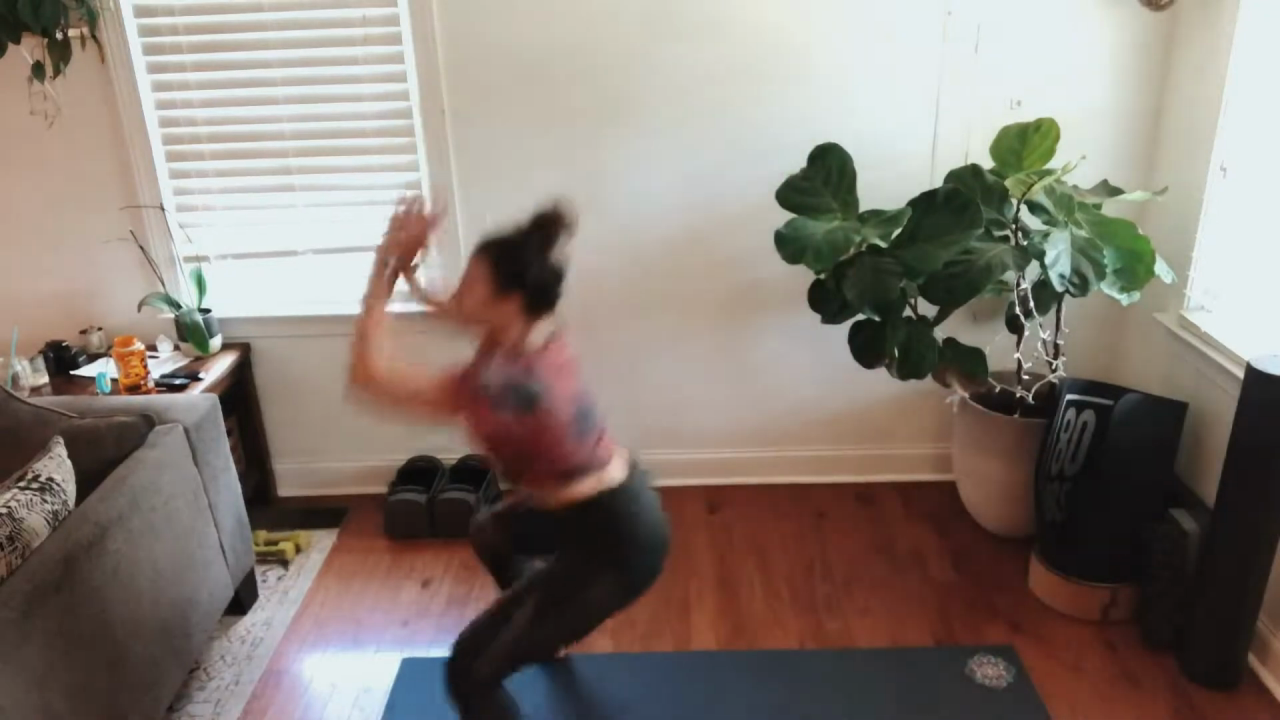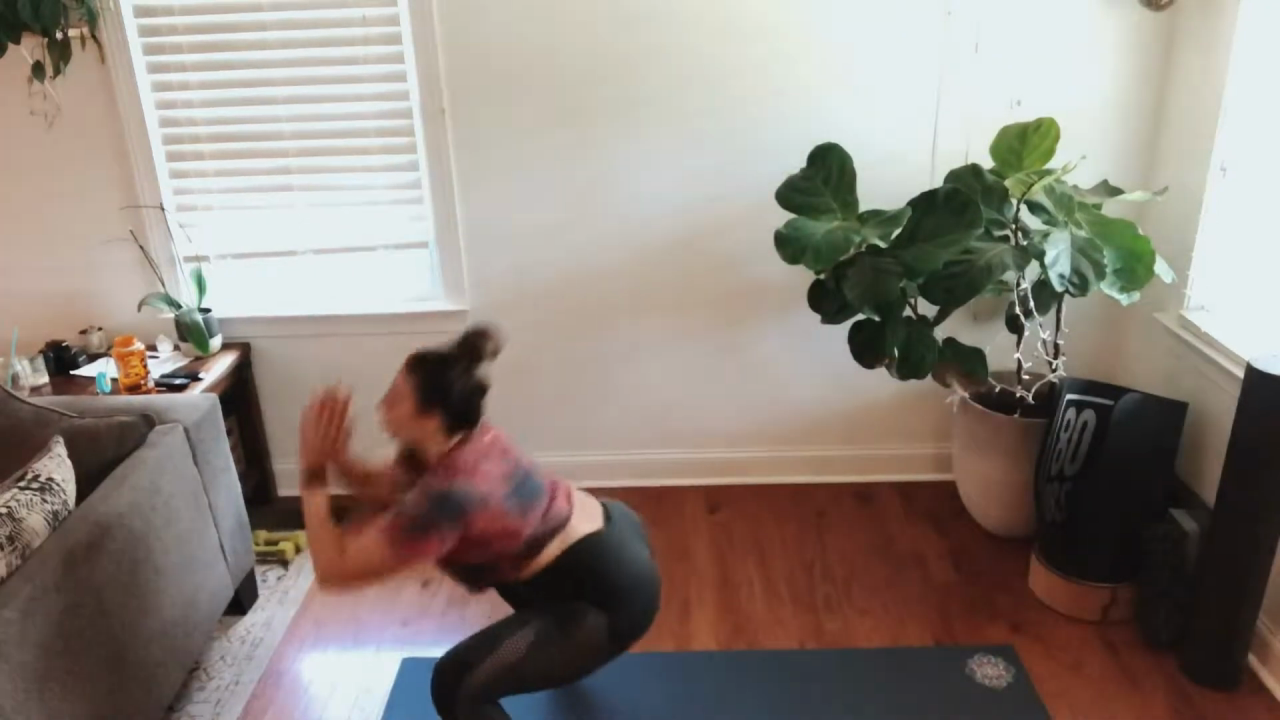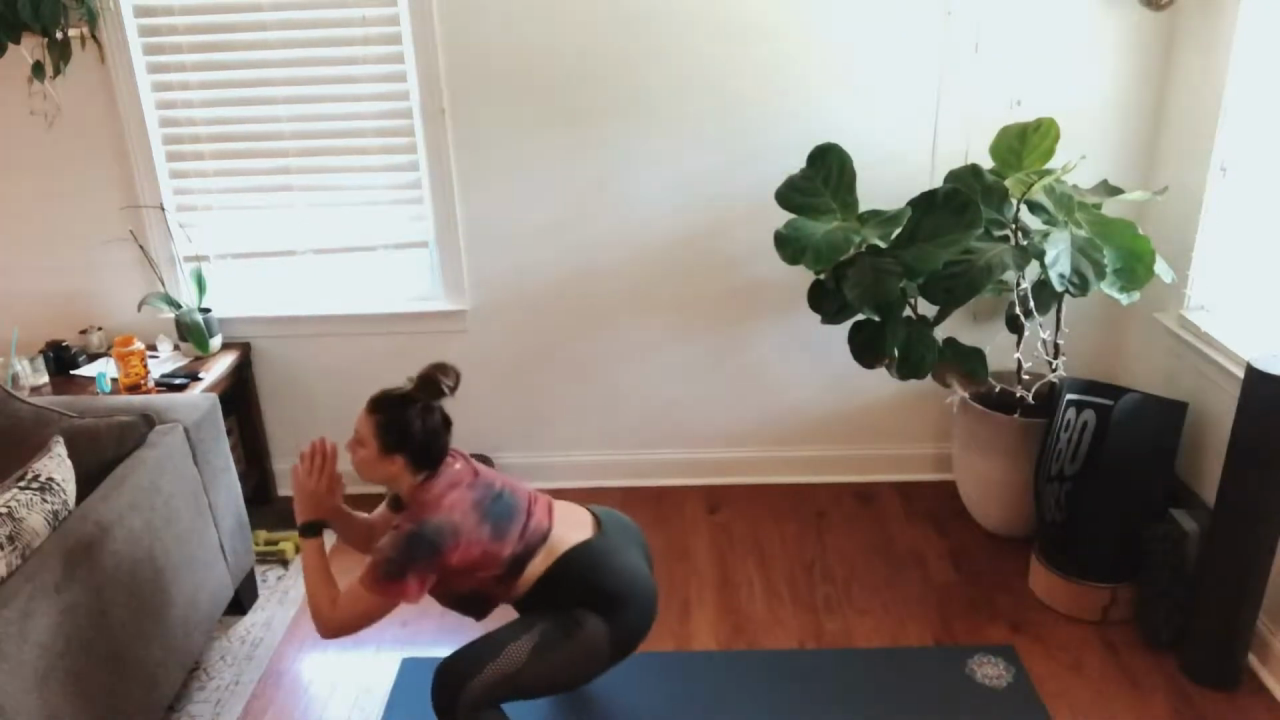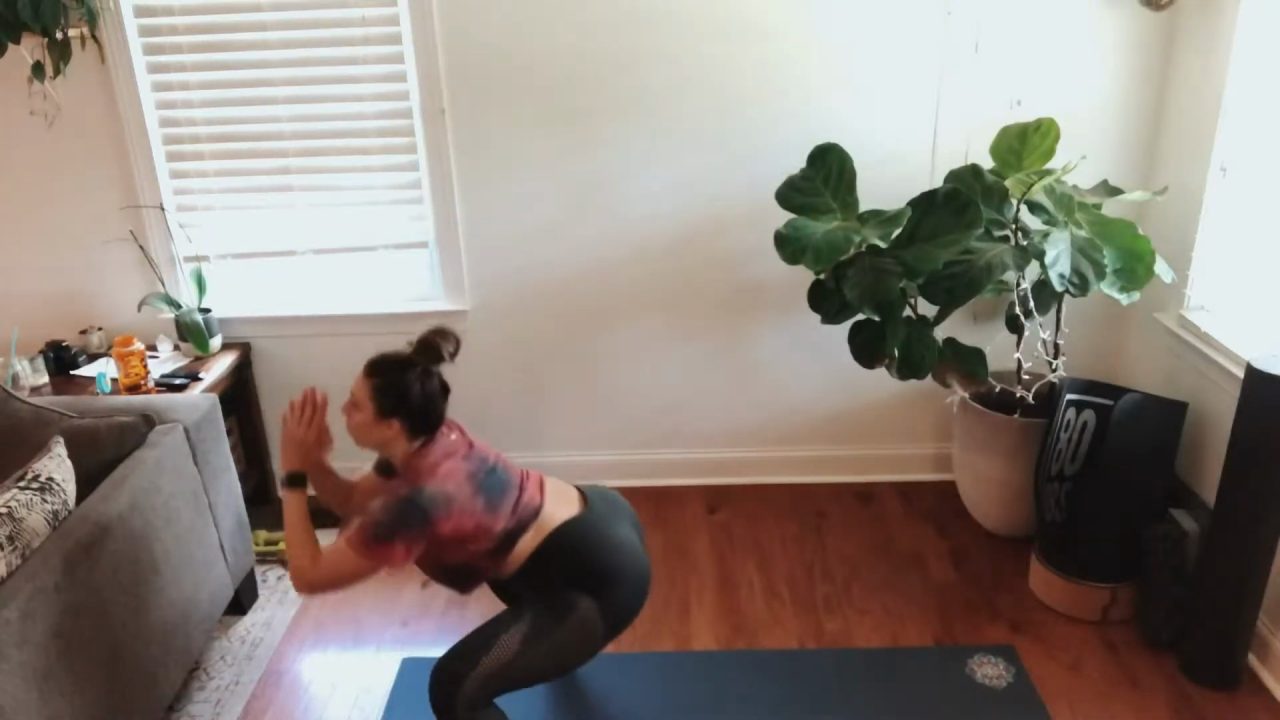
dt=0.2s
person 1, frame 1
left shoulder: (508, 382)
right shoulder: (534, 336)
left elbow: (371, 378)
right elbow: (448, 306)
left wrist: (380, 276)
right wrist: (401, 268)
left hip: (620, 546)
right hip: (620, 497)
left knee: (470, 670)
right knee: (489, 538)
right ankle: (550, 626)
person 1, frame 2
left shoulder: (446, 497)
right shoulder: (464, 441)
left elbow: (334, 569)
right elbow: (380, 486)
left wrist: (313, 476)
right wrist: (335, 454)
left hip: (617, 595)
left knee: (455, 686)
right ankle: (551, 644)
person 1, frame 3
left shoulder: (422, 532)
right shoulder: (440, 470)
left elbow: (331, 620)
right elbow: (369, 537)
left wrist: (309, 524)
right wrist: (330, 509)
left hip: (612, 600)
right ankle: (549, 652)
person 1, frame 4
left shoulder: (412, 500)
right shoulder: (434, 440)
left elbow: (308, 576)
right elbow: (350, 500)
left wrist: (294, 476)
right wrist: (313, 462)
left hip: (604, 578)
right ankle: (547, 645)
